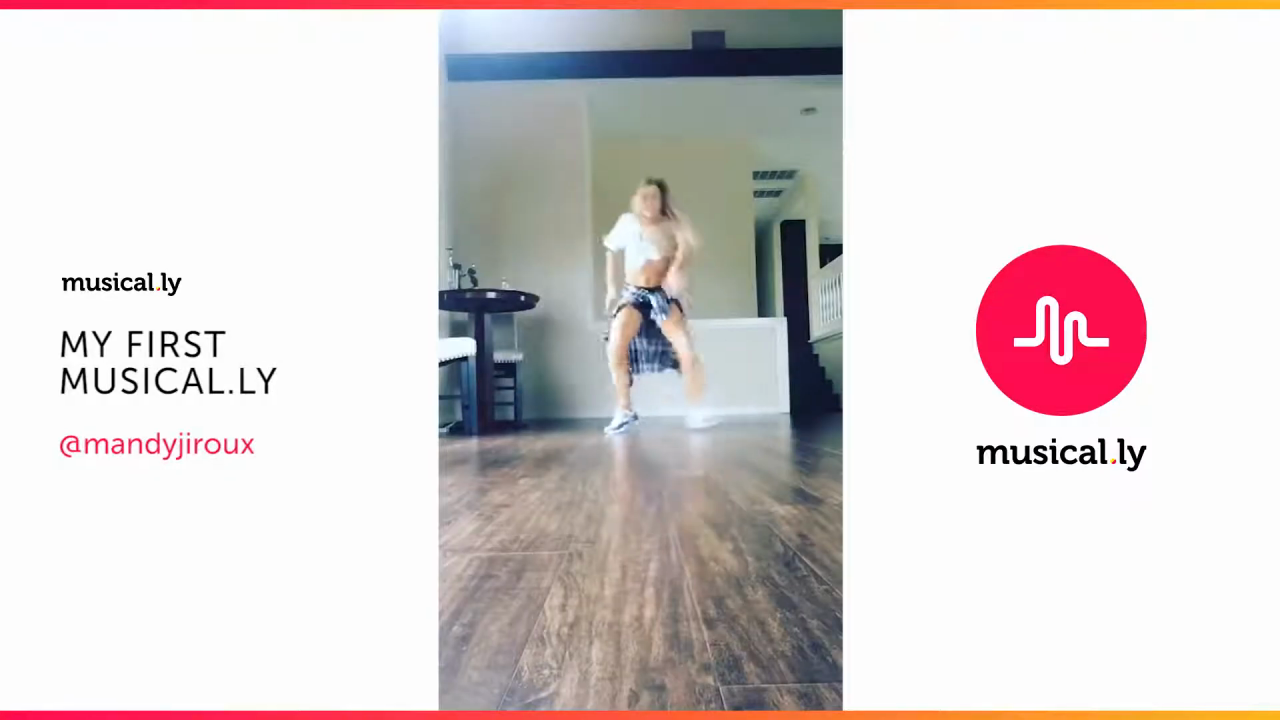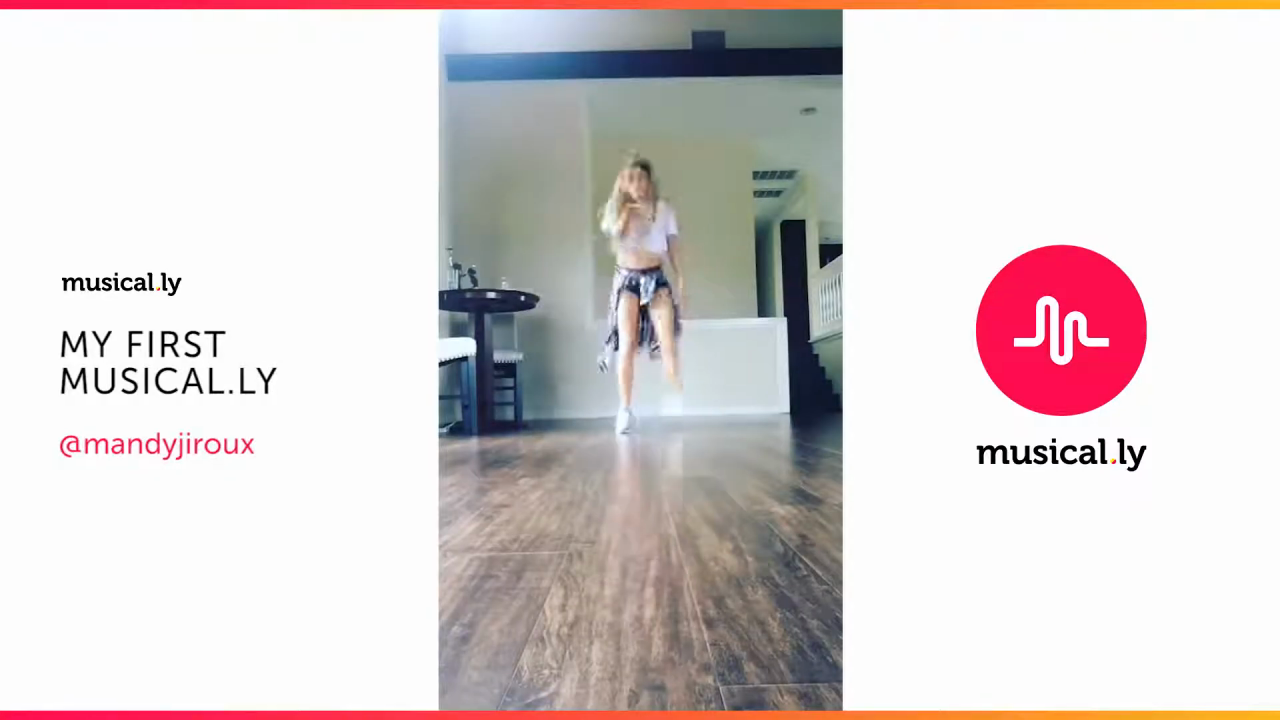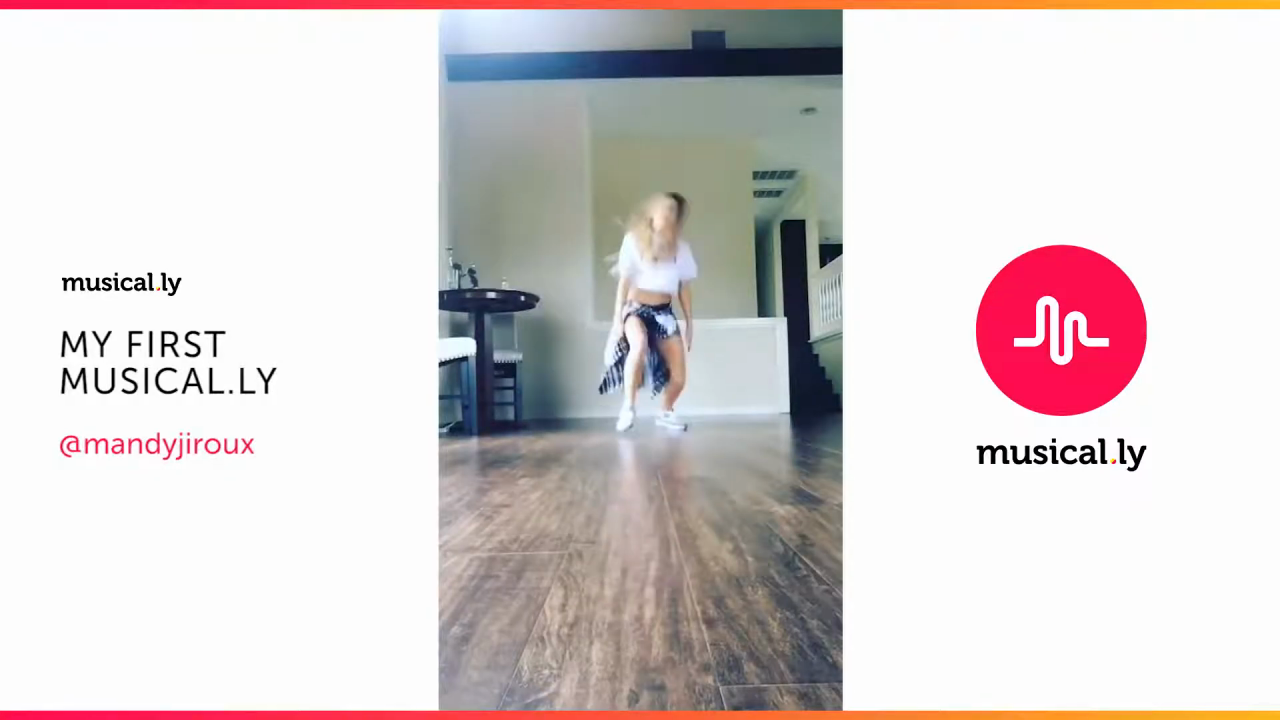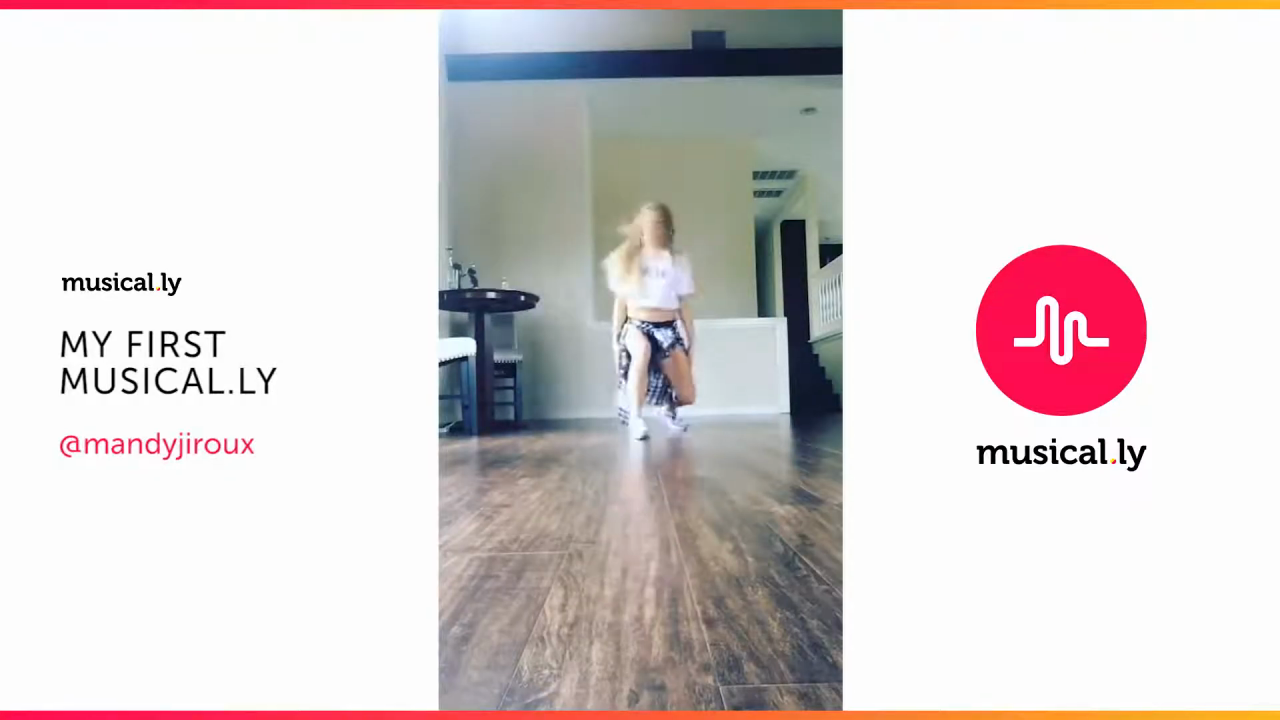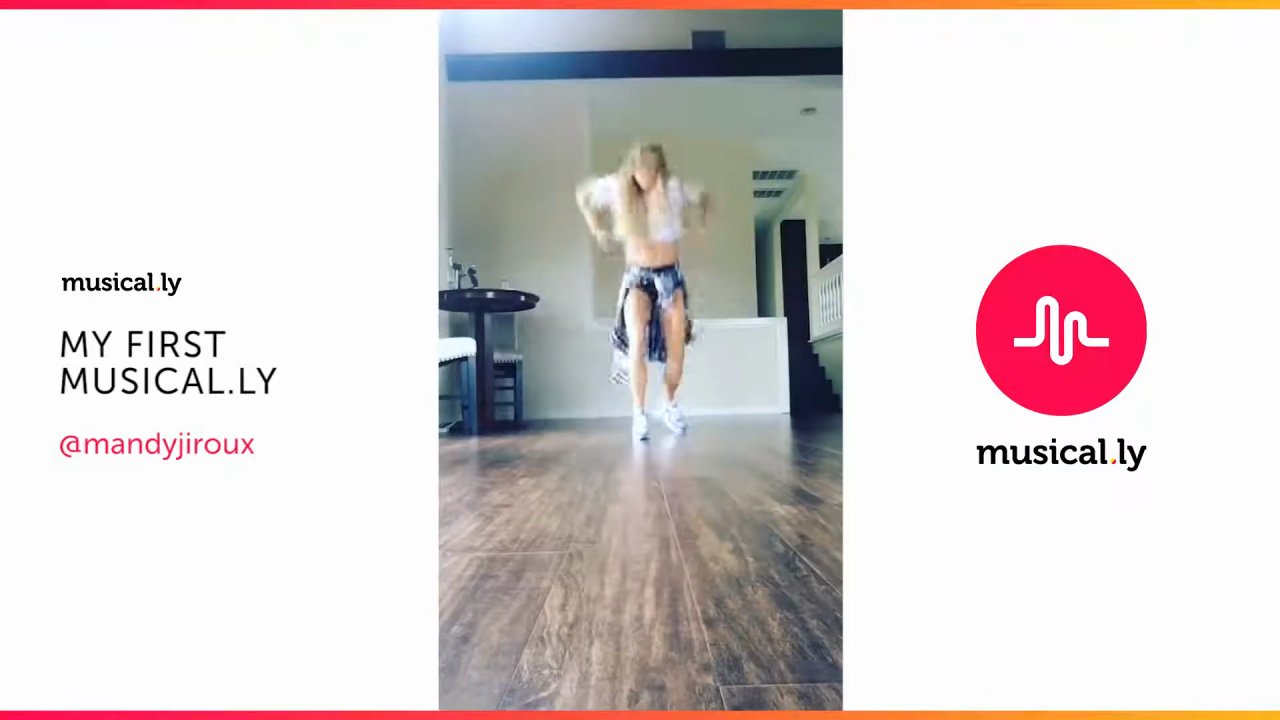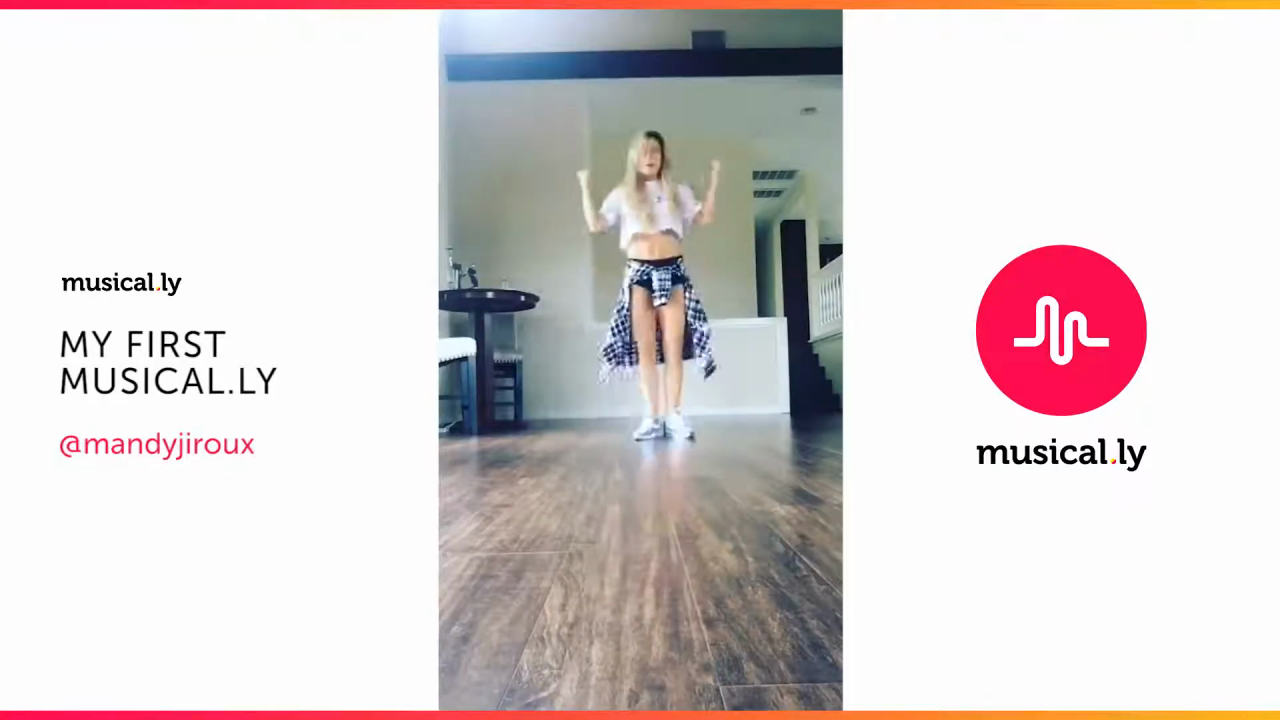
dt=0.4s
person 1, frame 1
left shoulder: (672, 226)
right shoulder: (628, 222)
left elbow: (685, 251)
right elbow: (613, 253)
left wrist: (677, 271)
right wrist: (611, 289)
left hip: (661, 297)
right hip: (632, 296)
left knee: (686, 350)
right knee: (616, 351)
left ankle: (696, 410)
right ankle: (624, 411)
person 1, frame 2
left shoulder: (663, 208)
right shoulder: (616, 208)
left elbow: (672, 246)
right elbow: (617, 233)
left wrist: (680, 279)
right wrist: (629, 209)
left hip: (655, 277)
right hip: (626, 278)
left knee: (666, 338)
right knee: (626, 342)
left ankle: (677, 396)
right ankle: (625, 409)
person 1, frame 3
left shoulder: (680, 248)
right shoulder: (634, 239)
left elbow: (684, 288)
right elbow: (624, 281)
left wrist: (688, 325)
right wrist: (618, 318)
left hip: (664, 313)
right hip: (636, 310)
left knee: (679, 376)
right knee: (638, 346)
left ankle: (666, 412)
right ankle: (628, 408)
person 1, frame 4
left shoulder: (676, 260)
right shoulder: (623, 259)
left elbow: (684, 305)
right elbow: (620, 301)
left wrist: (690, 343)
right wrist: (615, 337)
left hip: (668, 330)
right hip: (637, 326)
left knee: (687, 396)
right knee: (642, 352)
left ankle: (669, 408)
right ankle: (635, 418)
person 1, frame 5
left shoulder: (674, 190)
right shoulder: (618, 191)
left elbow: (703, 200)
right elbow: (583, 195)
left wrist: (696, 221)
right wrist: (599, 230)
left hip: (670, 276)
right hip: (637, 278)
left knee: (676, 352)
right knee: (637, 342)
left ankle: (670, 404)
right ankle: (639, 414)
person 1, frame 6
left shoulder: (678, 191)
right shoulder: (622, 194)
left elbow: (705, 218)
right elbow: (596, 226)
left wrist: (713, 182)
right wrist: (585, 188)
left hip: (672, 270)
right hip: (639, 272)
left knee: (673, 345)
right knee: (644, 347)
left ankle: (673, 415)
right ankle: (653, 417)
